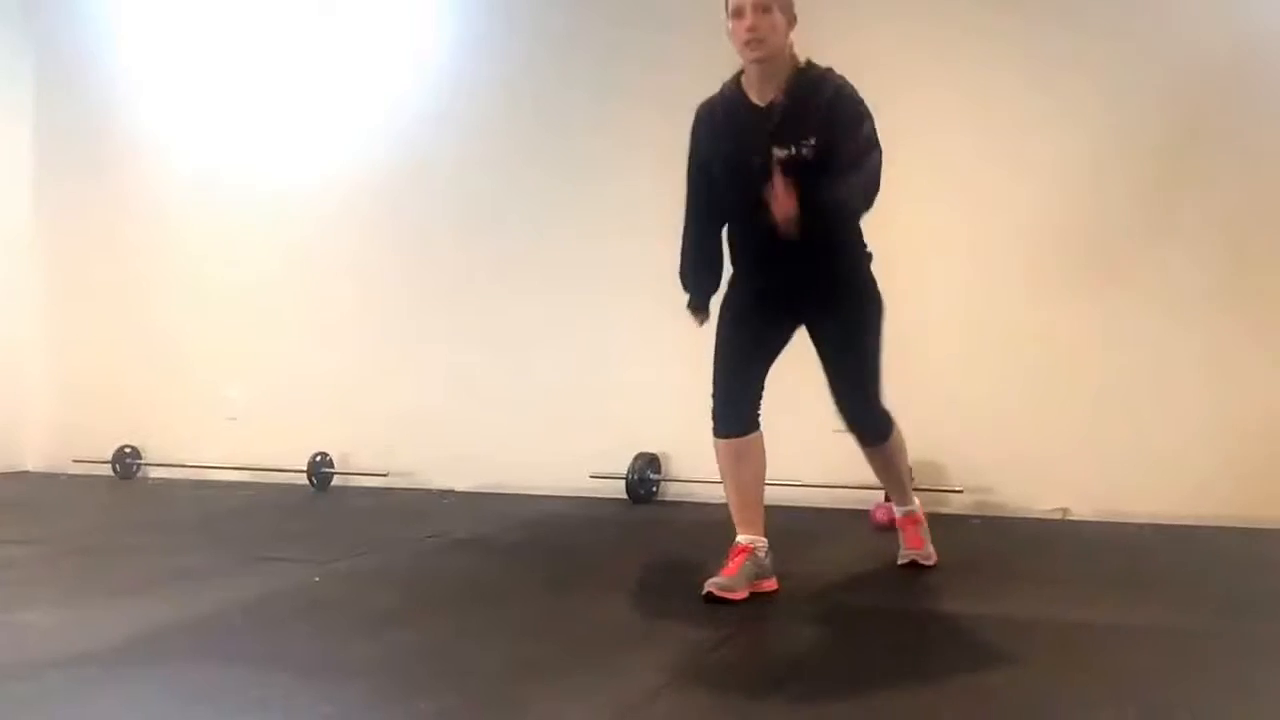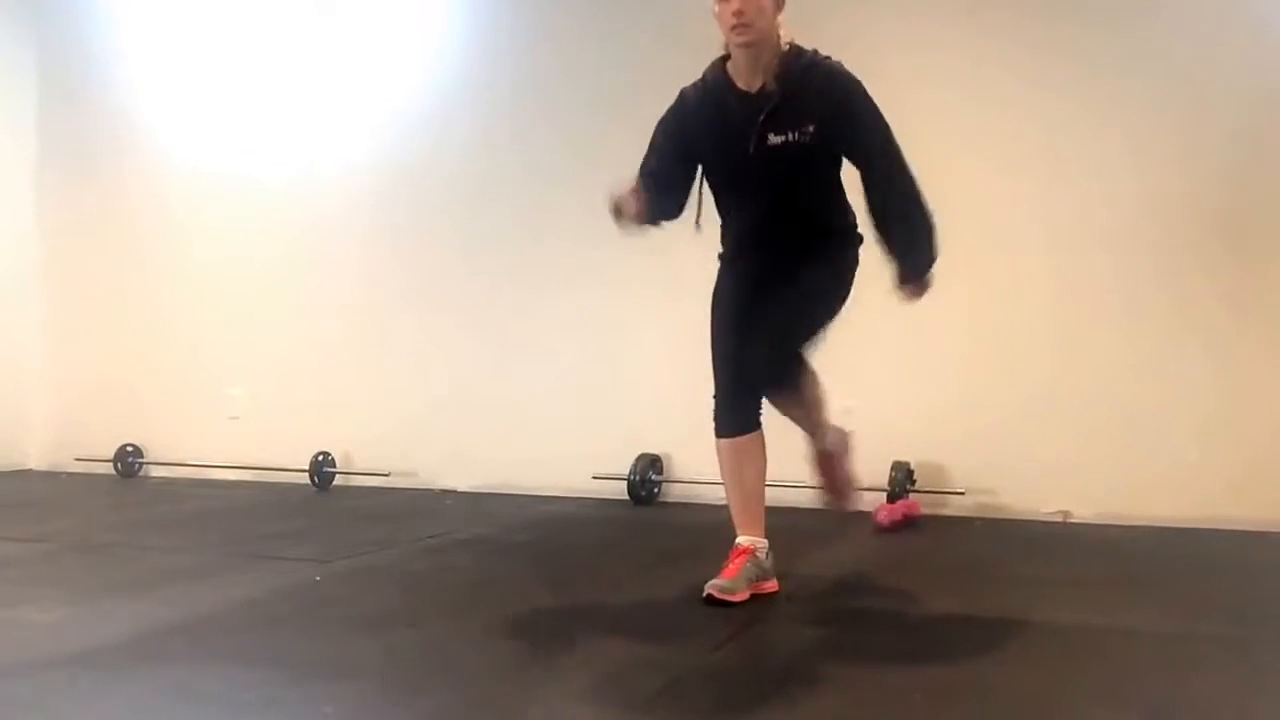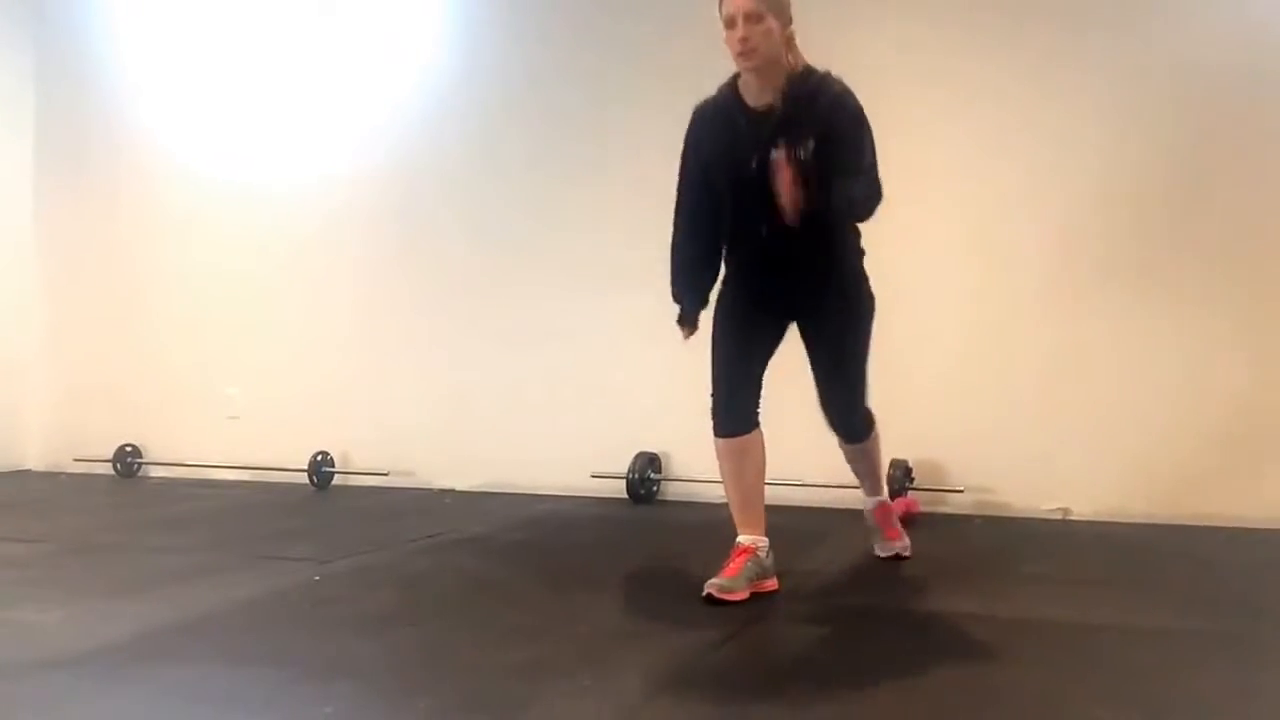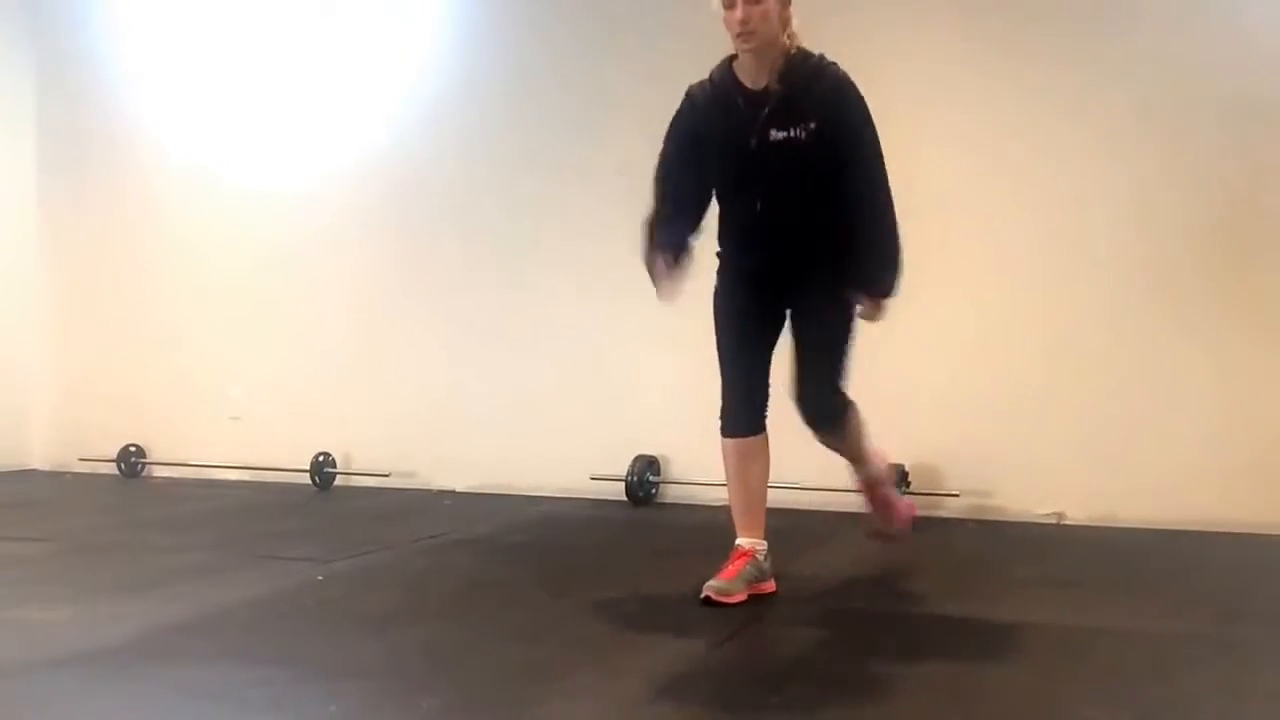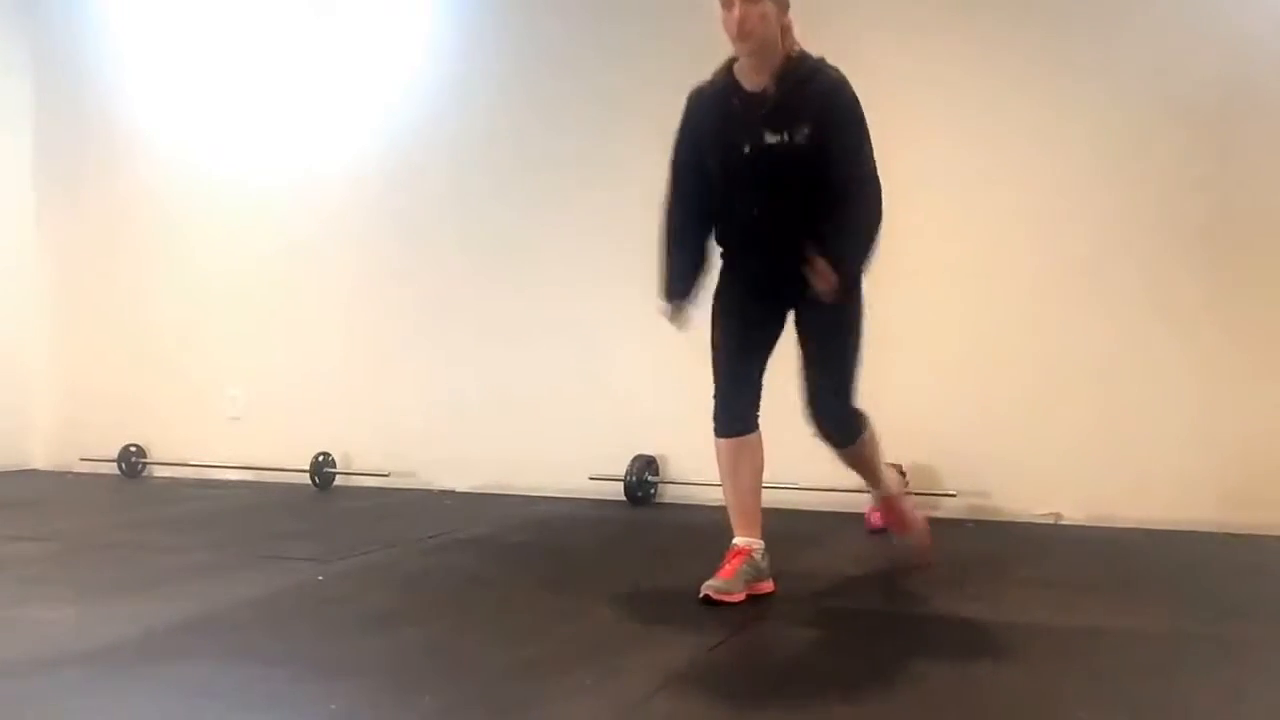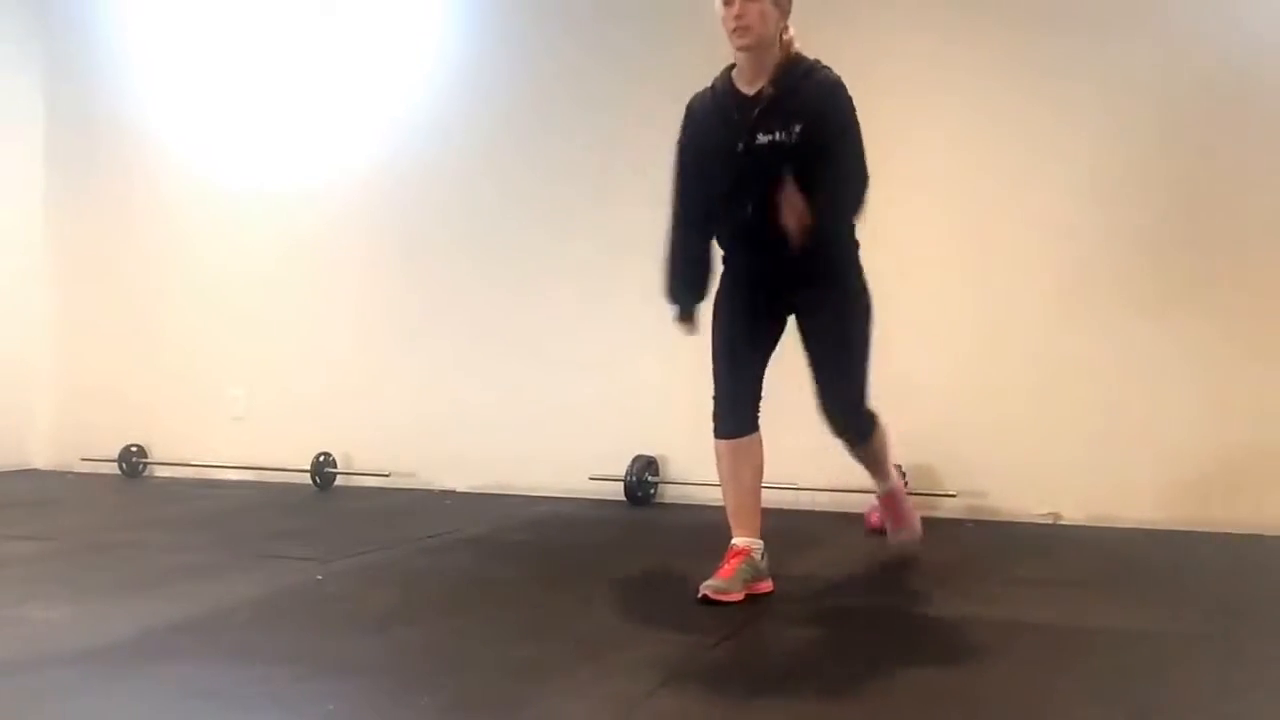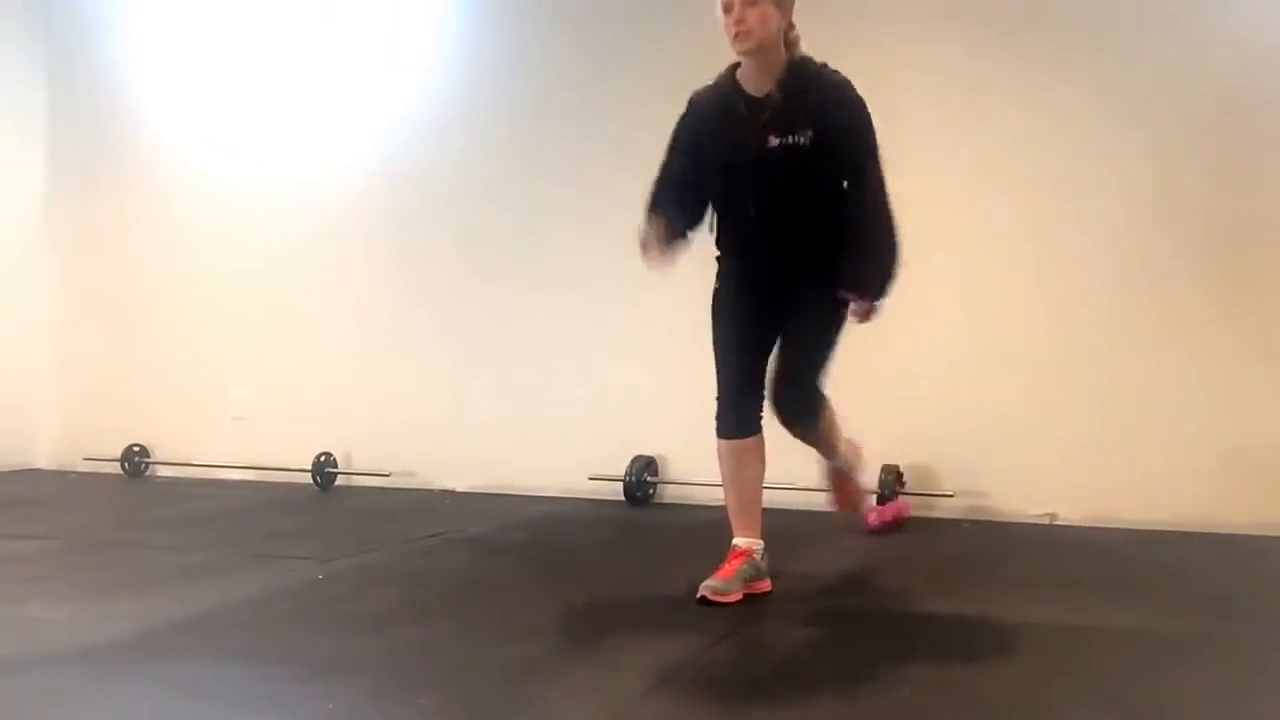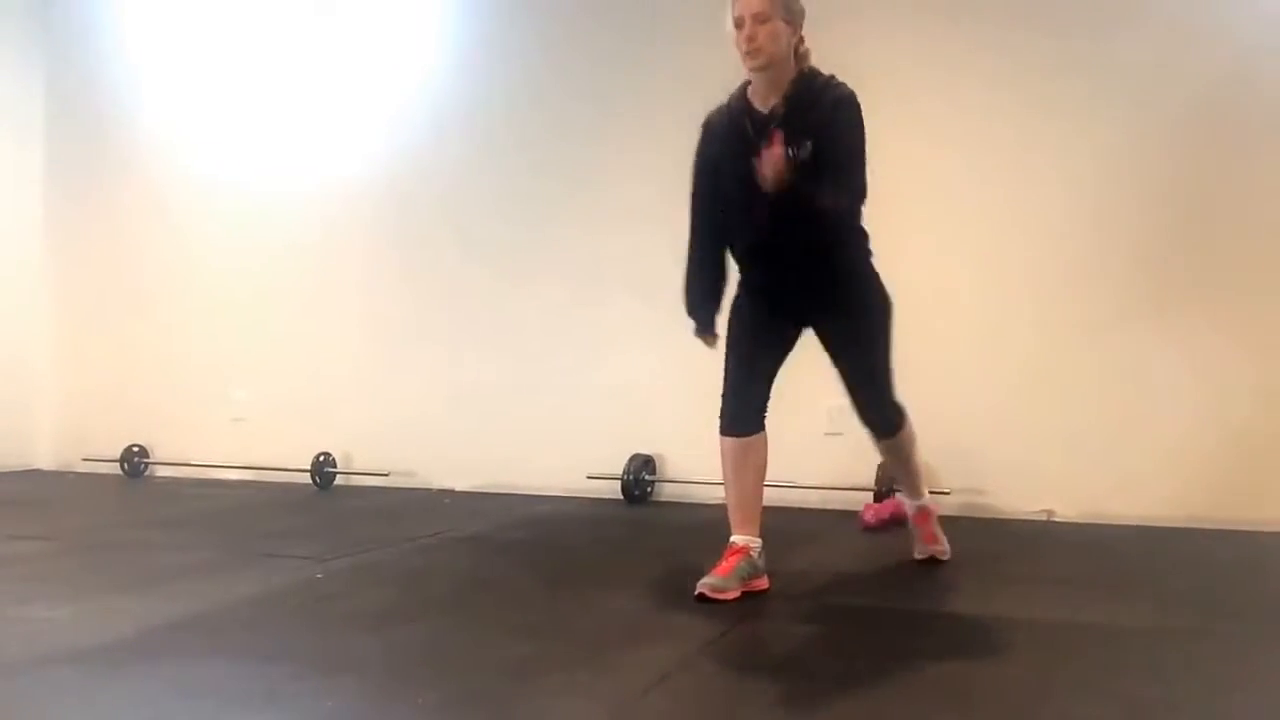
dt=0.5s
person 1, frame 1
left shoulder: (831, 99)
right shoulder: (714, 116)
left elbow: (863, 182)
right elbow: (704, 210)
left wrist: (807, 207)
right wrist: (698, 286)
left hip: (833, 281)
right hip: (756, 285)
left knee: (861, 412)
right knee: (731, 404)
left ankle: (906, 518)
right ankle: (751, 552)
person 1, frame 2
left shoulder: (825, 84)
right shoulder: (699, 103)
left elbow: (885, 170)
right elbow: (664, 187)
left wrist: (913, 256)
right wrist: (634, 203)
left hip: (823, 257)
right hip: (746, 264)
left knee: (773, 351)
right knee: (733, 400)
left ankle: (827, 442)
right ankle: (751, 553)
person 1, frame 3
left shoulder: (830, 103)
right shoulder: (711, 119)
left elbow: (864, 192)
right elbow: (697, 214)
left wrist: (809, 199)
right wrist: (689, 297)
left hip: (828, 284)
right hip: (749, 286)
left knee: (846, 413)
right knee: (732, 403)
left ankle: (880, 508)
right ankle: (752, 552)
person 1, frame 4
left shoulder: (827, 88)
right shoulder: (705, 103)
left elbow: (869, 188)
right elbow: (680, 192)
left wrist: (877, 278)
right wrist: (664, 250)
left hip: (825, 268)
right hip: (745, 272)
left knee: (819, 400)
right knee: (741, 405)
left ankle: (871, 472)
right ankle: (751, 555)
person 1, frame 5
left shoulder: (824, 90)
right shoulder: (706, 105)
left elbow: (860, 191)
right elbow: (694, 198)
left wrist: (838, 262)
right wrist: (677, 284)
left hip: (821, 274)
right hip: (747, 273)
left knee: (830, 408)
right knee: (732, 405)
left ankle: (887, 491)
right ankle: (747, 554)
person 1, frame 6
left shoulder: (820, 90)
right shoulder: (706, 109)
left elbow: (849, 180)
right elbow: (693, 205)
left wrist: (812, 214)
right wrist: (686, 291)
left hip: (826, 272)
right hip: (750, 275)
left knee: (845, 410)
right knee: (732, 404)
left ankle: (889, 485)
right ankle: (746, 554)
person 1, frame 7
left shoulder: (828, 95)
right shoulder: (709, 108)
left elbow: (866, 191)
right elbow: (681, 192)
left wrist: (871, 277)
right wrist: (661, 228)
left hip: (820, 271)
right hip: (744, 272)
left knee: (791, 393)
right knee: (735, 403)
left ankle: (839, 456)
right ankle: (748, 555)
person 1, frame 8
left shoulder: (833, 105)
right shoulder: (723, 125)
left elbow: (846, 196)
right elbow: (708, 218)
left wrist: (789, 182)
right wrist: (702, 304)
left hip: (841, 283)
right hip: (764, 287)
left knee: (876, 406)
right knee: (740, 401)
left ankle: (919, 508)
right ankle: (745, 552)
